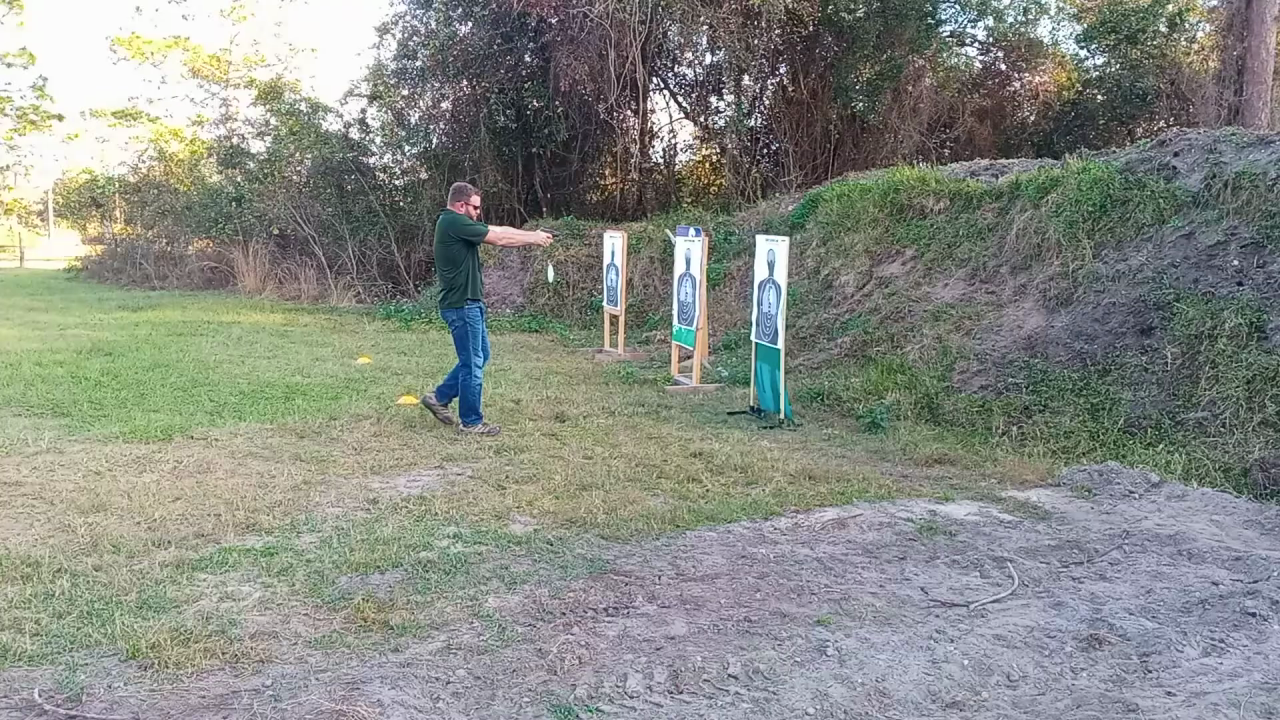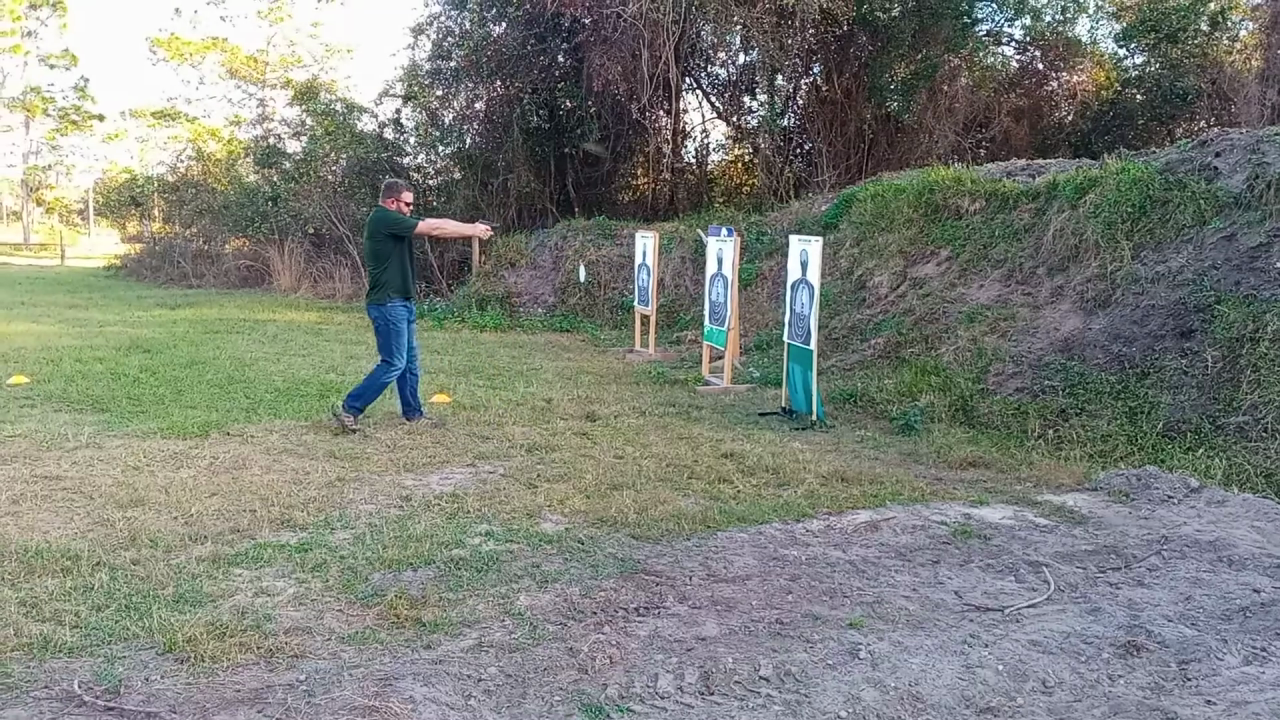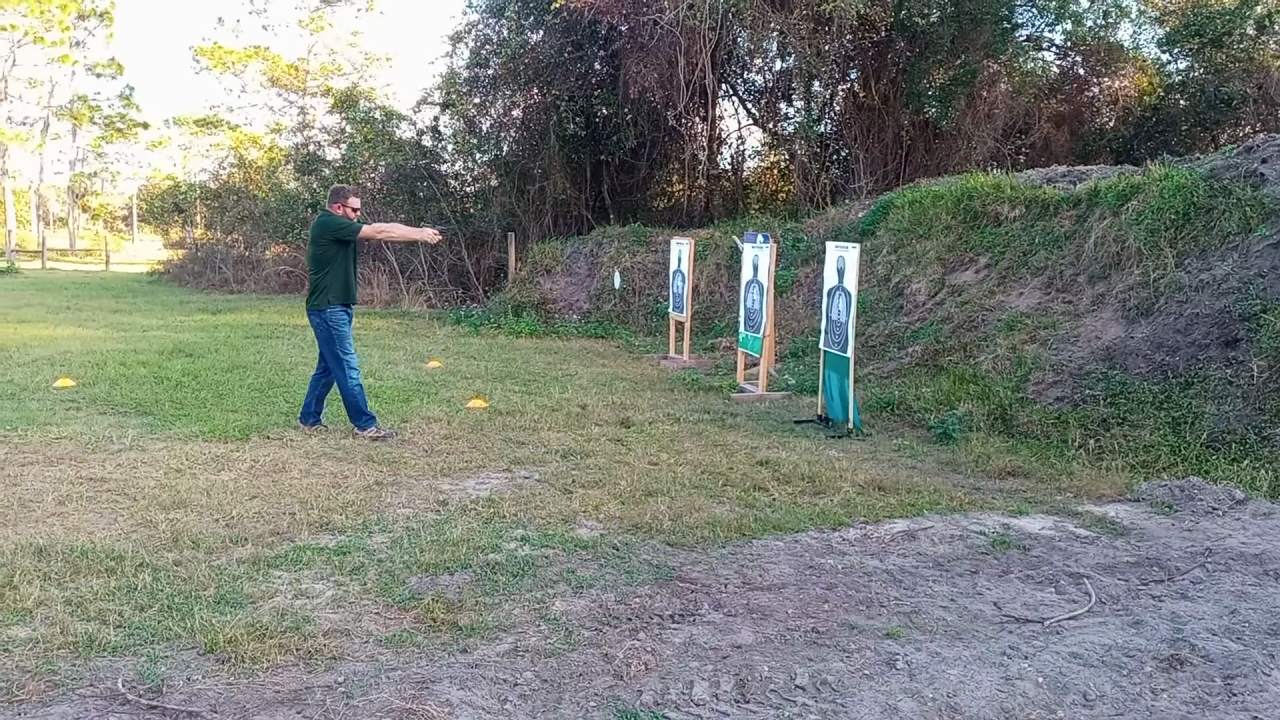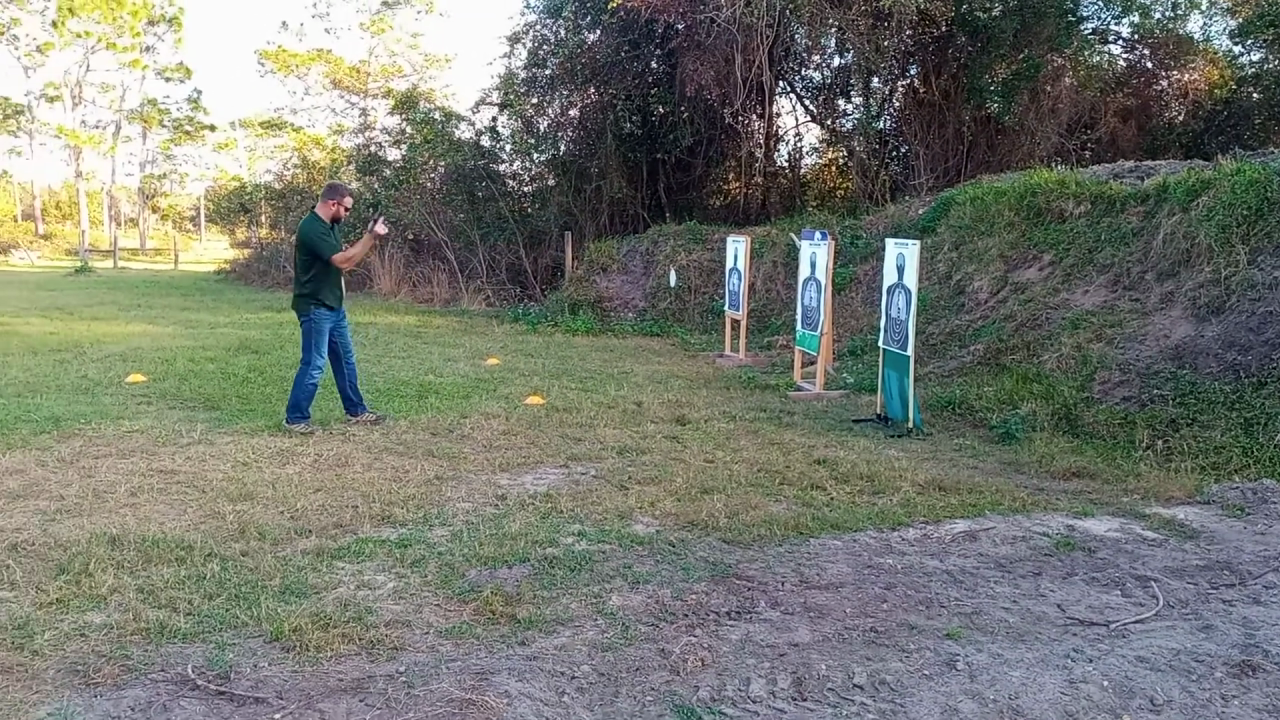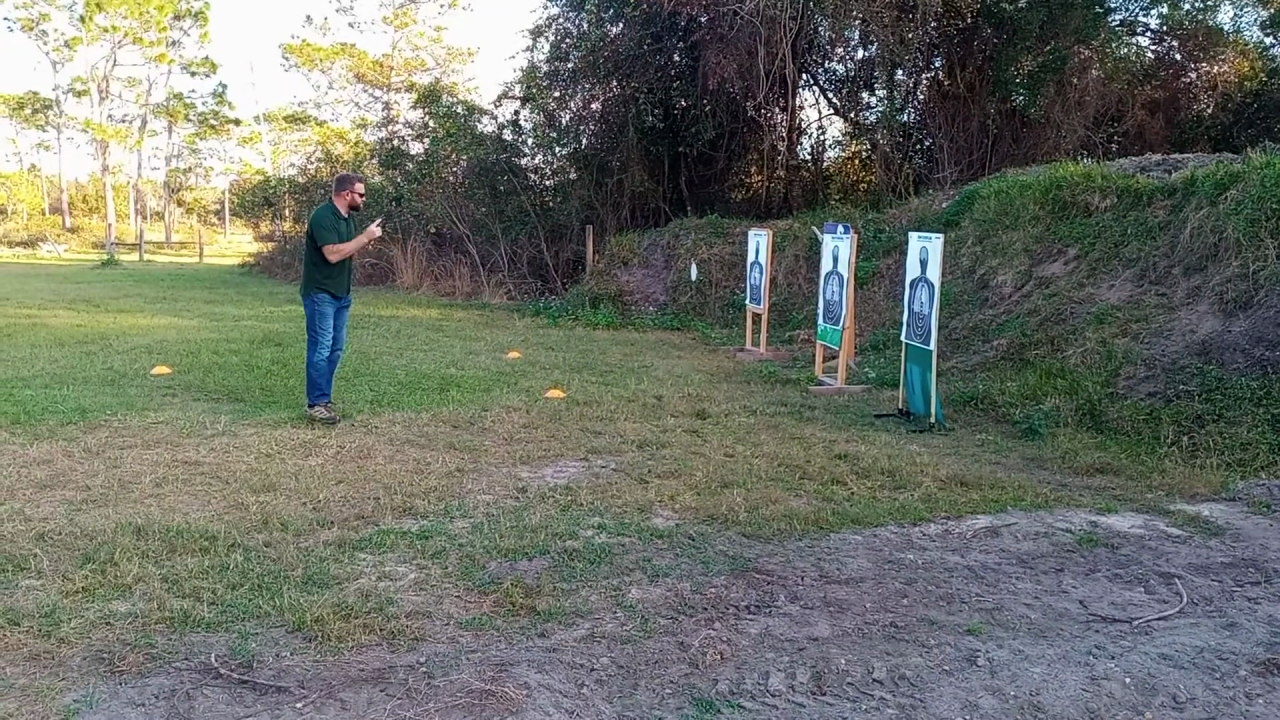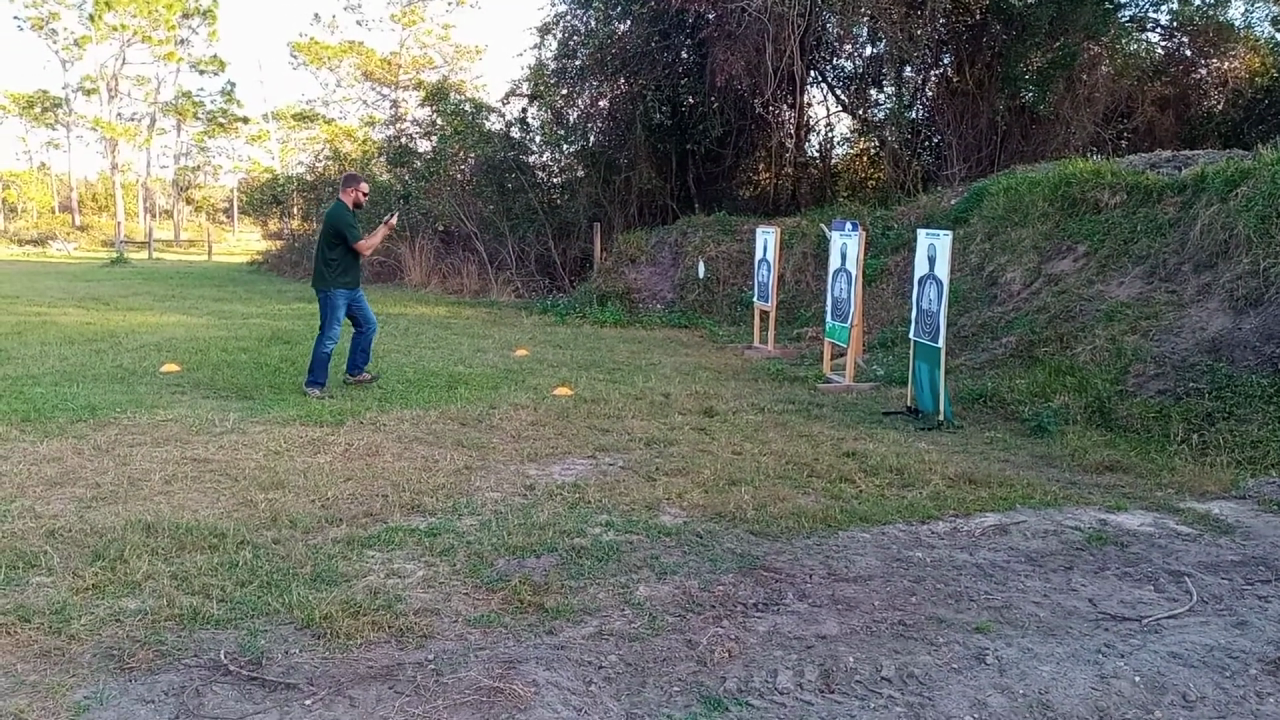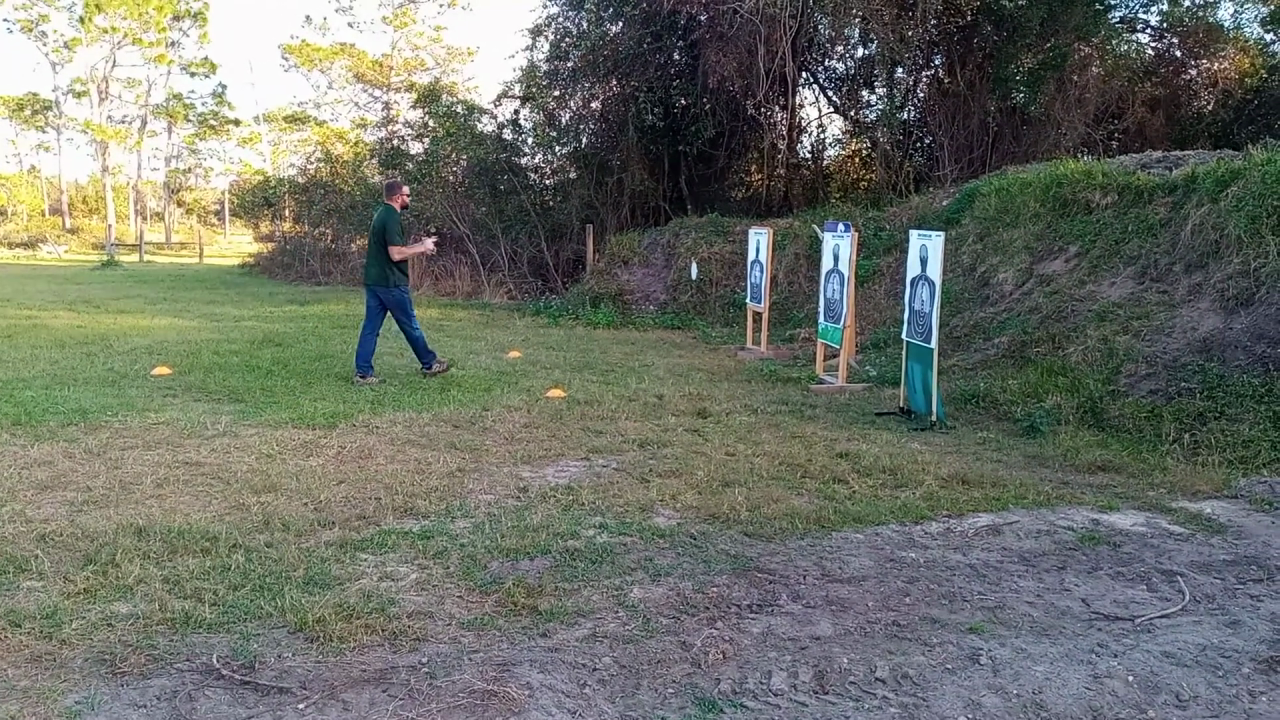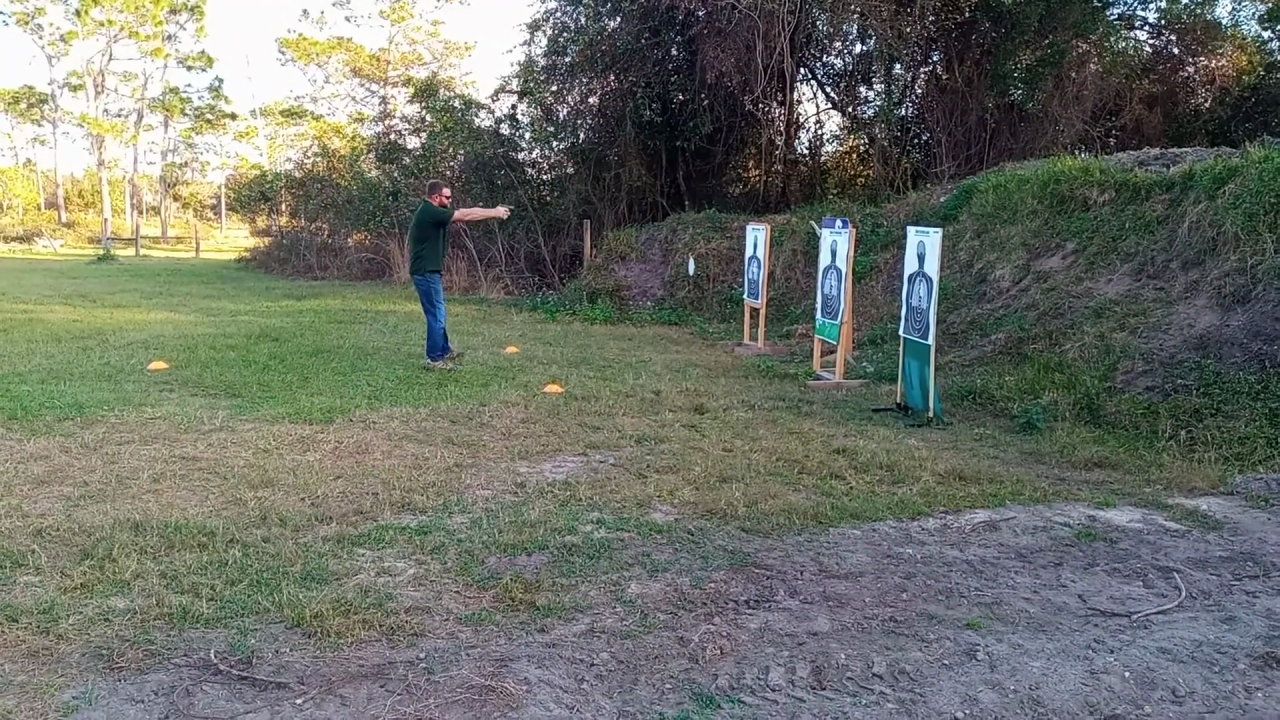
dt=0.7s
person 1, frame 1
left shoulder: (455, 223)
right shoulder: (454, 224)
left elbow: (500, 230)
right elbow: (500, 238)
left wrist: (533, 235)
right wrist: (534, 239)
left hip: (463, 304)
right hip: (462, 306)
left knee: (475, 359)
right knee: (473, 363)
left ankle: (440, 397)
right ankle: (471, 422)
person 1, frame 2
left shoulder: (393, 220)
right shoulder: (383, 219)
left elbow: (435, 223)
right elbow: (433, 229)
left wrist: (471, 228)
right wrist: (472, 231)
left hip: (399, 303)
right hip: (388, 304)
left knee: (409, 361)
right knee: (393, 363)
left ankle: (413, 413)
right ankle: (349, 409)
person 1, frame 3
left shoulder: (340, 225)
right shoulder: (328, 224)
left elbow: (383, 228)
right elbow: (378, 233)
left wrist: (420, 232)
right wrist: (419, 235)
left hip: (335, 308)
right hip: (328, 309)
left knee: (329, 367)
right knee: (347, 367)
left ankle: (310, 419)
right ankle: (366, 425)
person 1, frame 4
left shoulder: (330, 225)
right shoulder: (311, 228)
right elbow: (344, 260)
right wrist: (371, 237)
left hip: (332, 306)
right hip: (315, 308)
left knee: (345, 359)
right knee: (314, 365)
left ankle: (356, 410)
right ankle: (295, 418)
person 1, frame 5
left shoulder: (349, 217)
right shoulder: (322, 216)
right elbow: (333, 254)
left wrist: (364, 241)
right wrist: (365, 237)
left hip: (341, 293)
right hip: (319, 293)
left knee: (335, 347)
right knee: (321, 346)
left ankle: (321, 396)
right ankle: (315, 404)
person 1, frame 6
left shoulder: (345, 213)
right shoulder: (339, 215)
left elbow: (360, 244)
right elbow: (364, 249)
left wrist: (381, 229)
right wrist: (385, 228)
left hip: (350, 286)
right hip: (334, 287)
left knee: (367, 324)
right knee: (330, 336)
left ankle: (355, 372)
right ankle: (314, 384)
person 1, frame 7
left shoulder: (382, 214)
right shoulder: (391, 219)
right elbow: (396, 254)
left wrist: (419, 246)
right wrist: (422, 248)
left hip: (373, 281)
right hip: (391, 283)
left knee: (371, 327)
right knee: (410, 325)
left ankle: (363, 373)
right ankle: (430, 364)
person 1, frame 8
left shoulder: (433, 211)
right shoulder: (430, 213)
left elbow: (465, 212)
right elbow: (466, 215)
left wrist: (494, 212)
right wrist: (494, 213)
left hip: (428, 270)
right hip: (426, 272)
left knee: (437, 312)
right knee: (436, 314)
left ankle: (443, 350)
right ankle: (434, 358)
